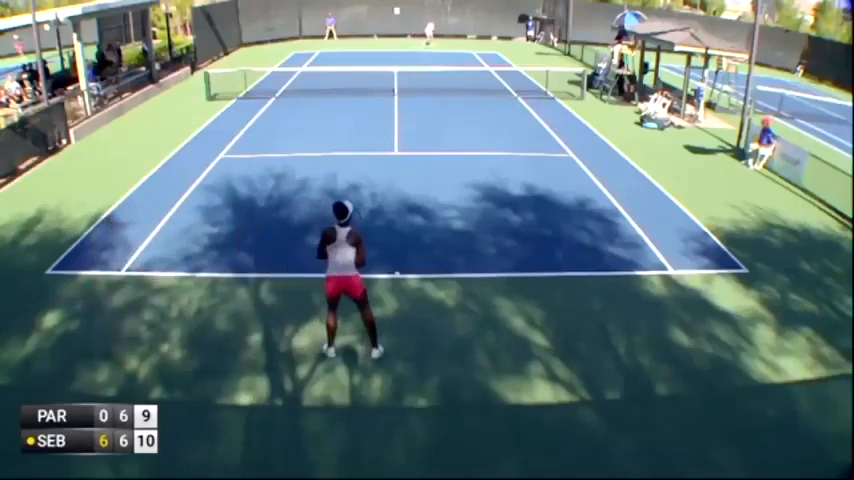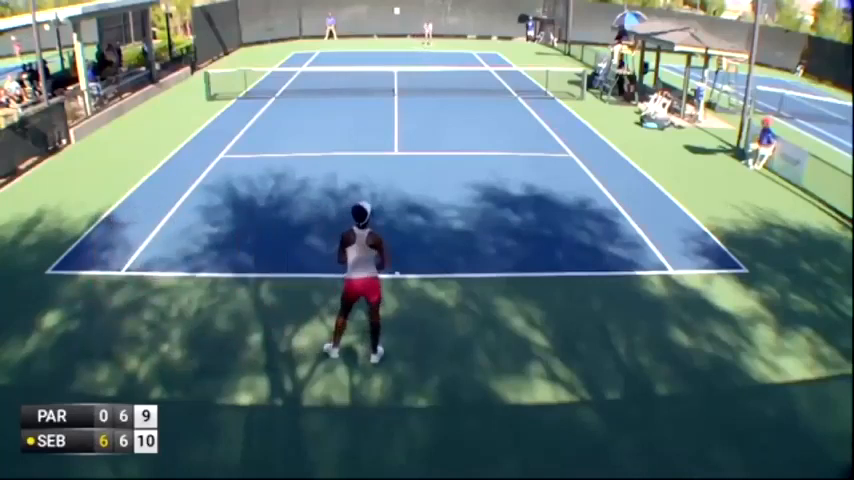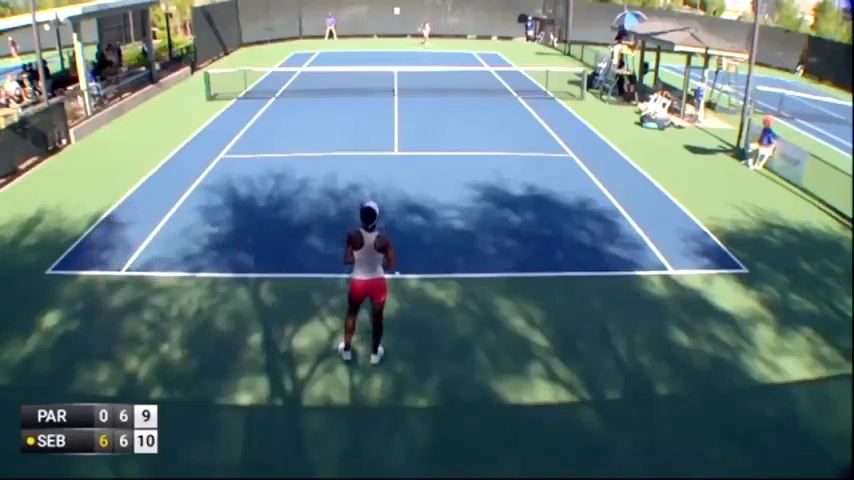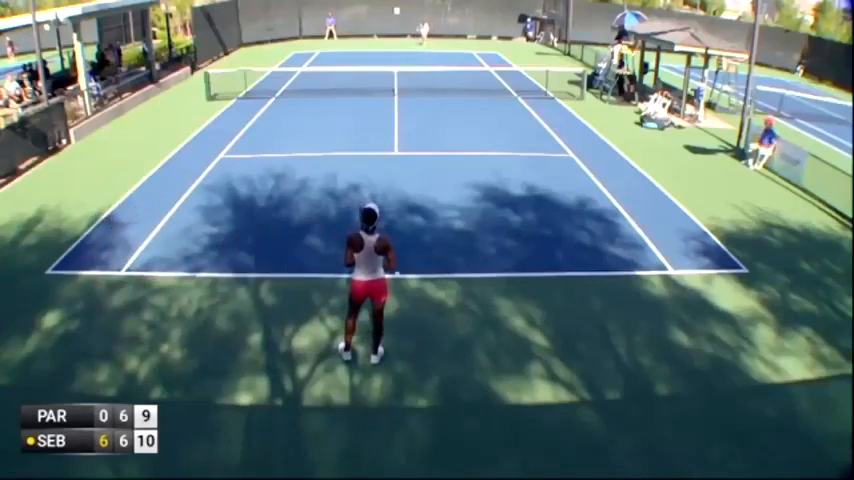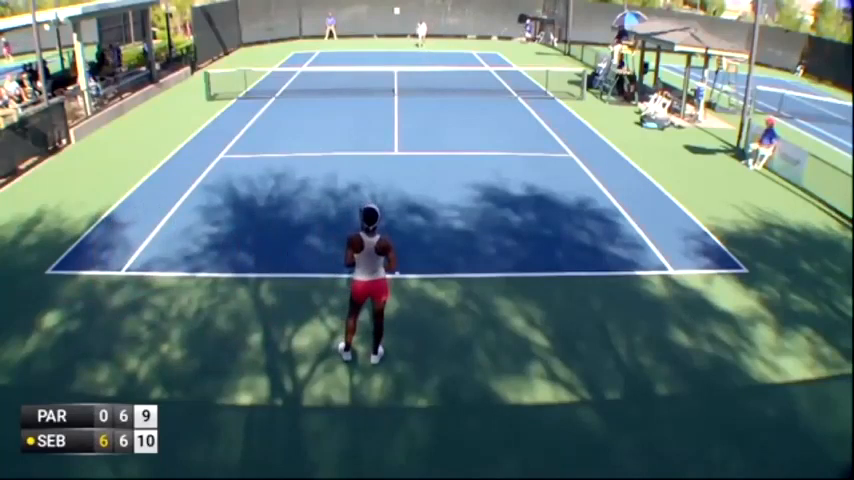
dt=0.4s
person 1, frame 1
left shoulder: (327, 233)
right shoulder: (355, 236)
left elbow: (320, 255)
right elbow: (361, 262)
left hip: (333, 280)
right hip: (352, 280)
left knee: (331, 311)
right knee: (366, 312)
left ankle: (330, 347)
right ankle: (375, 348)
person 1, frame 2
left shoulder: (346, 236)
right shoulder: (375, 238)
left elbow: (341, 259)
right elbow: (385, 263)
left hip: (352, 282)
right hip: (371, 282)
left knee: (343, 314)
right knee: (374, 316)
left ankle: (333, 348)
right ankle: (375, 353)
person 1, frame 3
left shoulder: (353, 237)
right shoulder: (383, 241)
left elbow: (347, 260)
right elbow: (392, 264)
left hip: (358, 282)
right hip: (377, 282)
left knee: (351, 314)
right knee: (377, 318)
left ankle: (346, 349)
right ankle: (375, 353)
person 1, frame 4
left shoulder: (353, 239)
right shoulder: (383, 242)
left elbow: (348, 262)
right elbow: (392, 266)
left hip: (359, 283)
right hip: (378, 283)
left knee: (352, 315)
right knee: (378, 318)
left ankle: (346, 349)
right ankle: (375, 353)
person 1, frame 5
left shoulder: (353, 240)
right shoulder: (384, 242)
left elbow: (348, 263)
right elbow: (393, 267)
right wrist: (379, 264)
left hip: (359, 283)
right hip: (379, 283)
left knee: (352, 315)
right knee: (378, 318)
left ankle: (346, 349)
right ankle: (375, 353)
